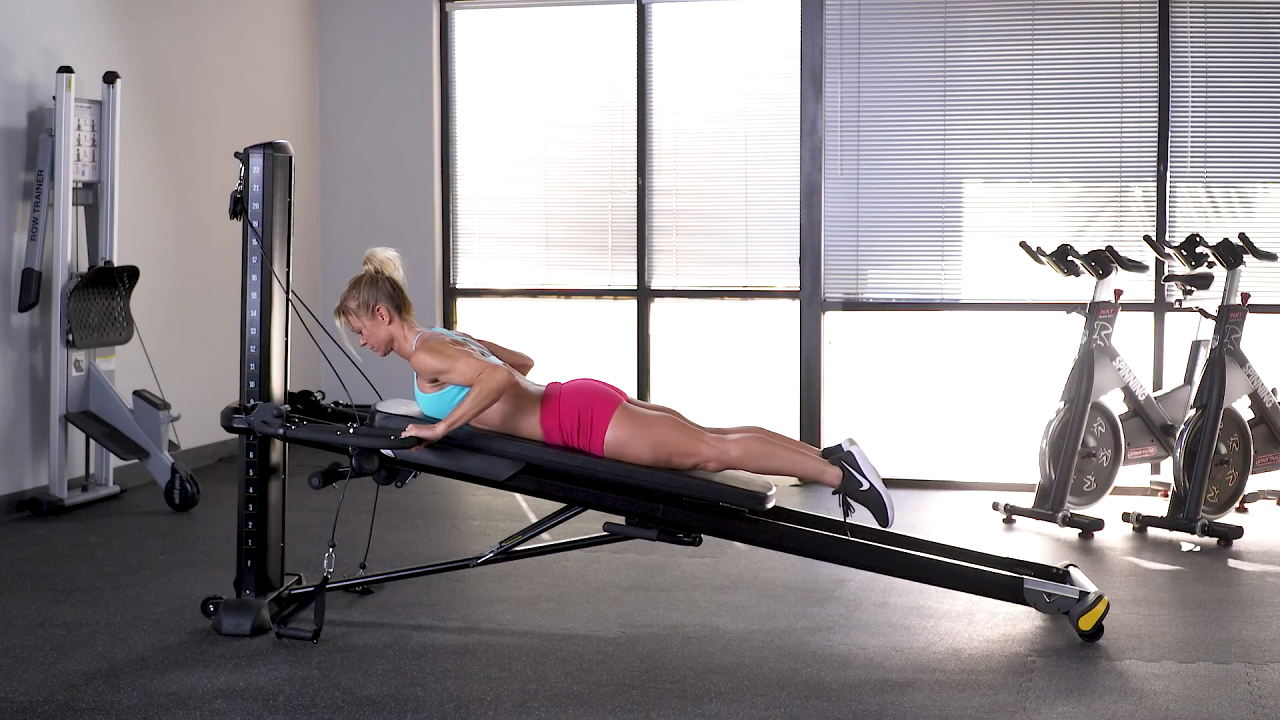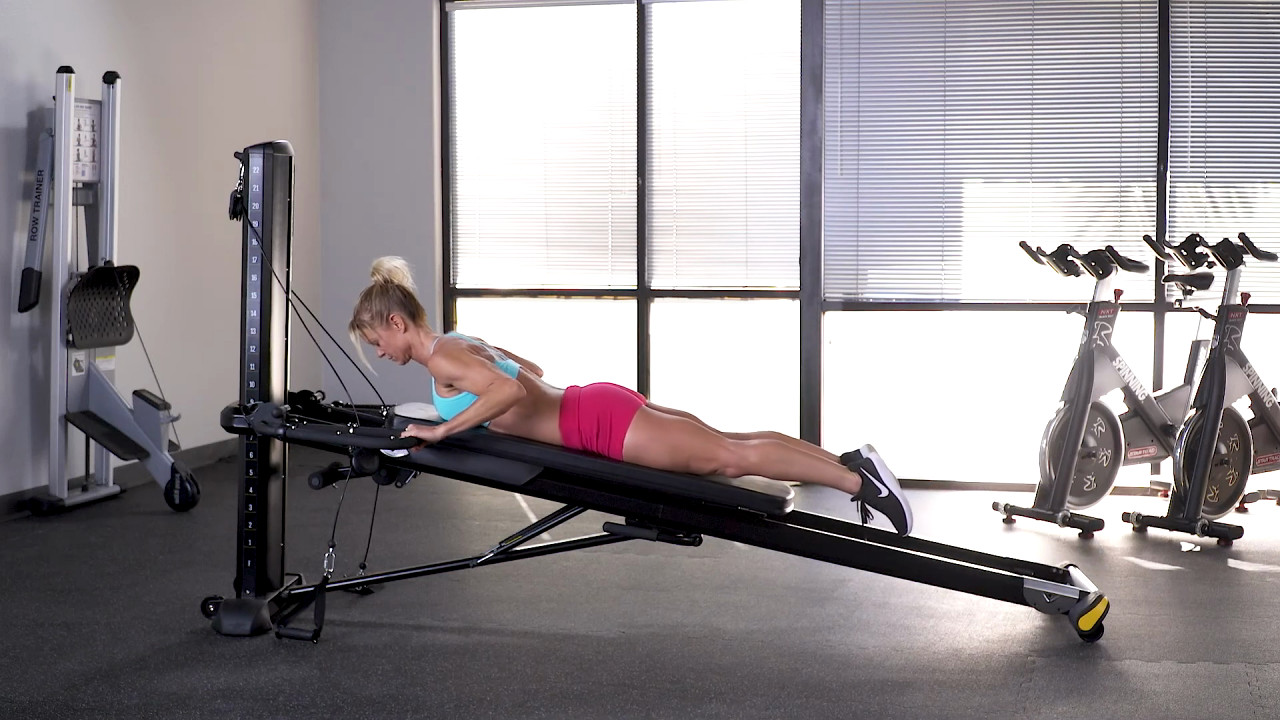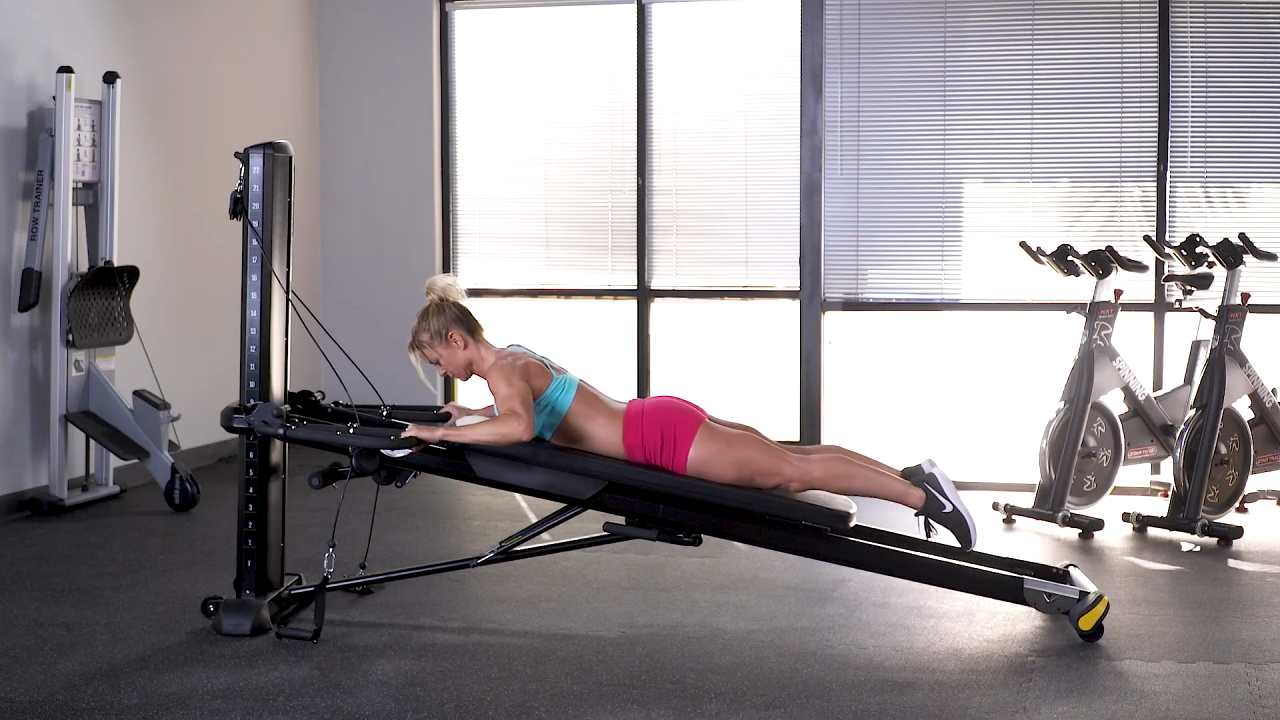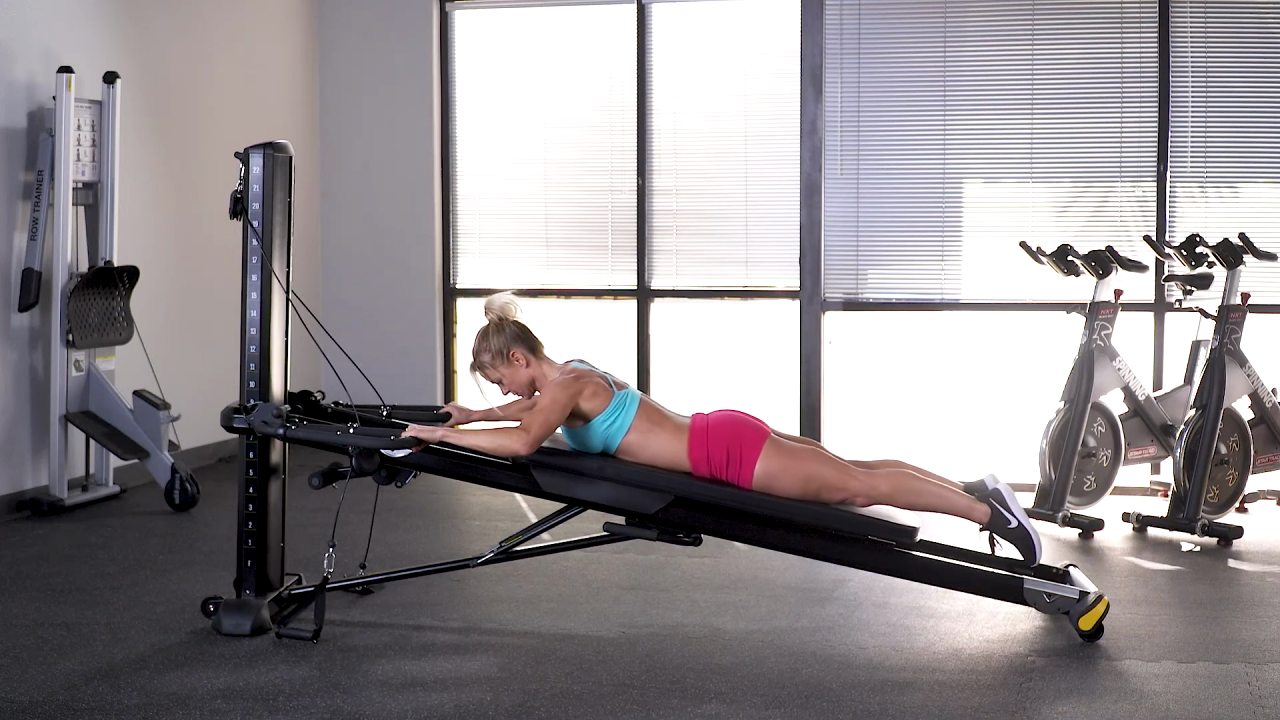
dt=0.5s
person 1, frame 1
left shoulder: (424, 353)
right shoulder: (444, 338)
left elbow: (498, 377)
left wrist: (443, 426)
right wrist: (459, 394)
left hip: (581, 420)
right hip: (582, 404)
left knee: (710, 453)
right knee: (711, 437)
left ankle: (839, 473)
right ankle: (831, 456)
person 1, frame 2
left shoulder: (440, 356)
right shoulder: (459, 342)
left elbow: (510, 388)
left wrist: (444, 429)
right wrist: (464, 402)
left hip: (599, 424)
right hip: (602, 407)
left knee: (729, 458)
right knee: (731, 442)
left ankle: (858, 481)
right ankle: (849, 462)
person 1, frame 3
left shoulder: (499, 366)
right shoulder: (515, 356)
left elbow: (520, 429)
left wrist: (445, 433)
right wrist: (475, 414)
left hip: (662, 438)
right hip: (664, 423)
left knee: (794, 473)
right knee: (794, 458)
left ankle: (922, 498)
right ankle: (914, 478)
person 1, frame 4
left shoulder: (567, 383)
right shoulder: (569, 373)
left elbow: (524, 441)
right elbow: (539, 410)
left wrist: (444, 435)
right wrist: (478, 415)
left hip: (724, 452)
right hip: (726, 435)
left knee: (857, 487)
right knee: (857, 474)
left ankle: (984, 512)
right ankle: (976, 494)
